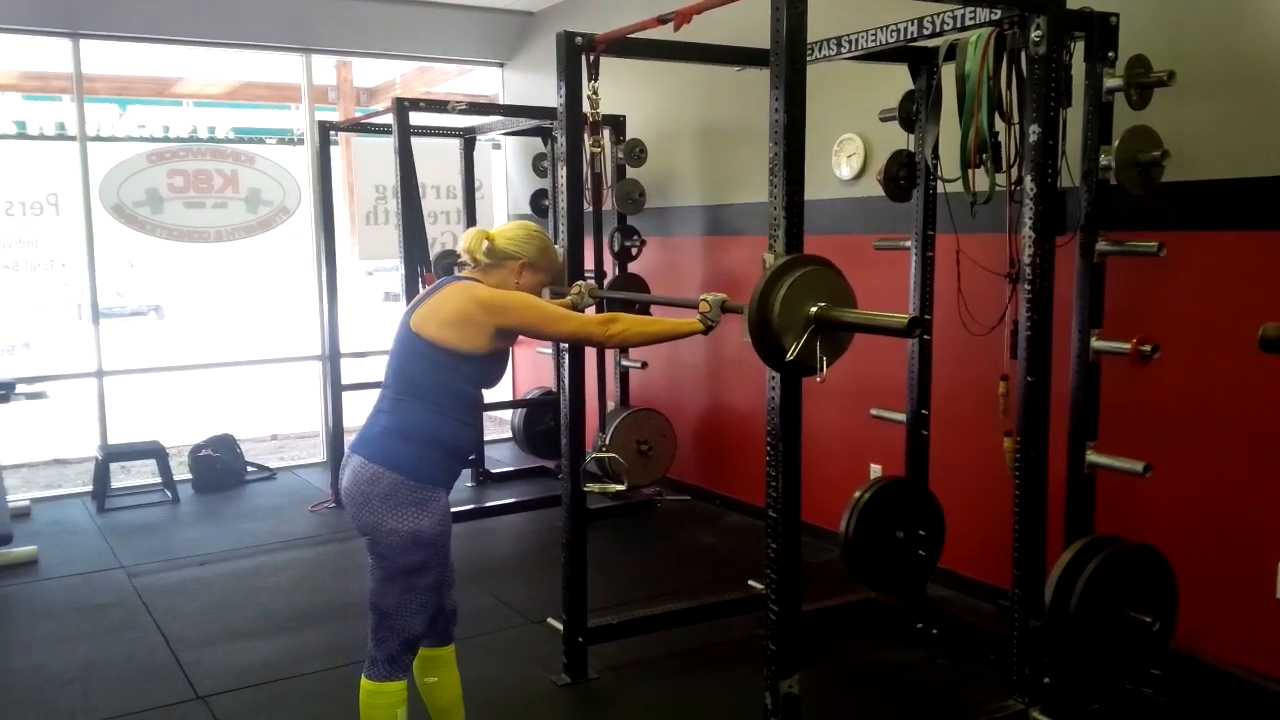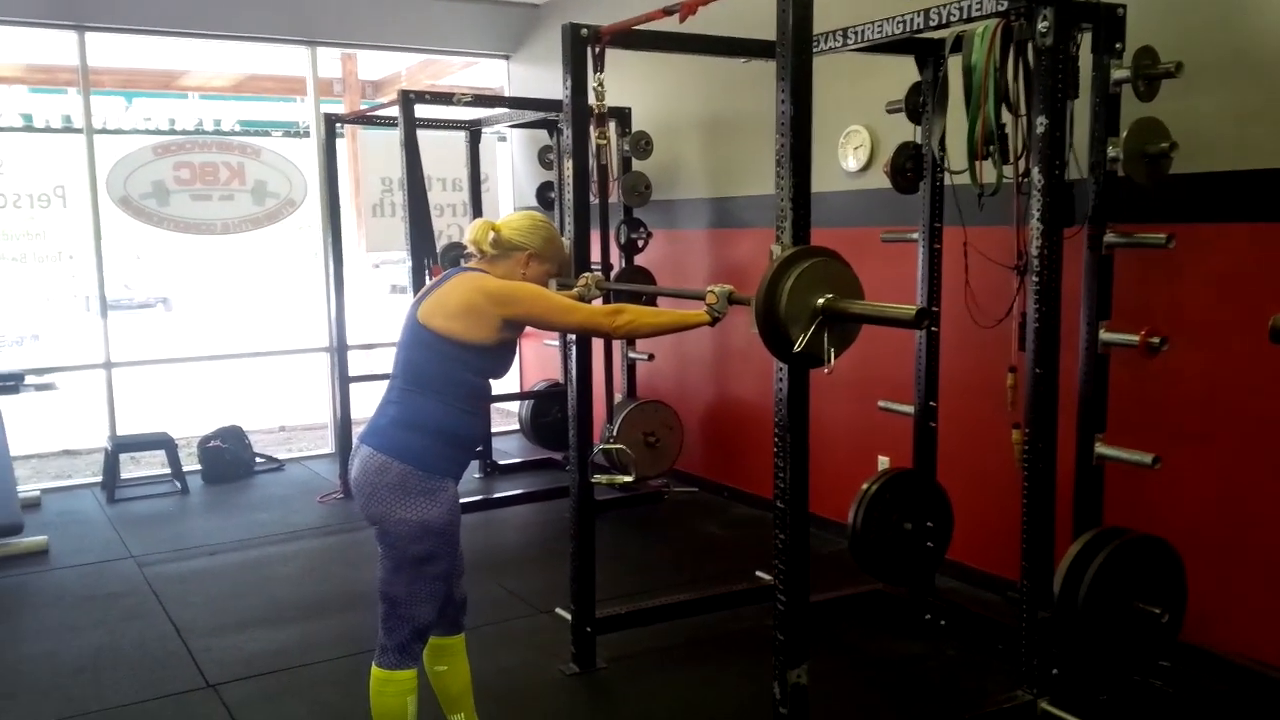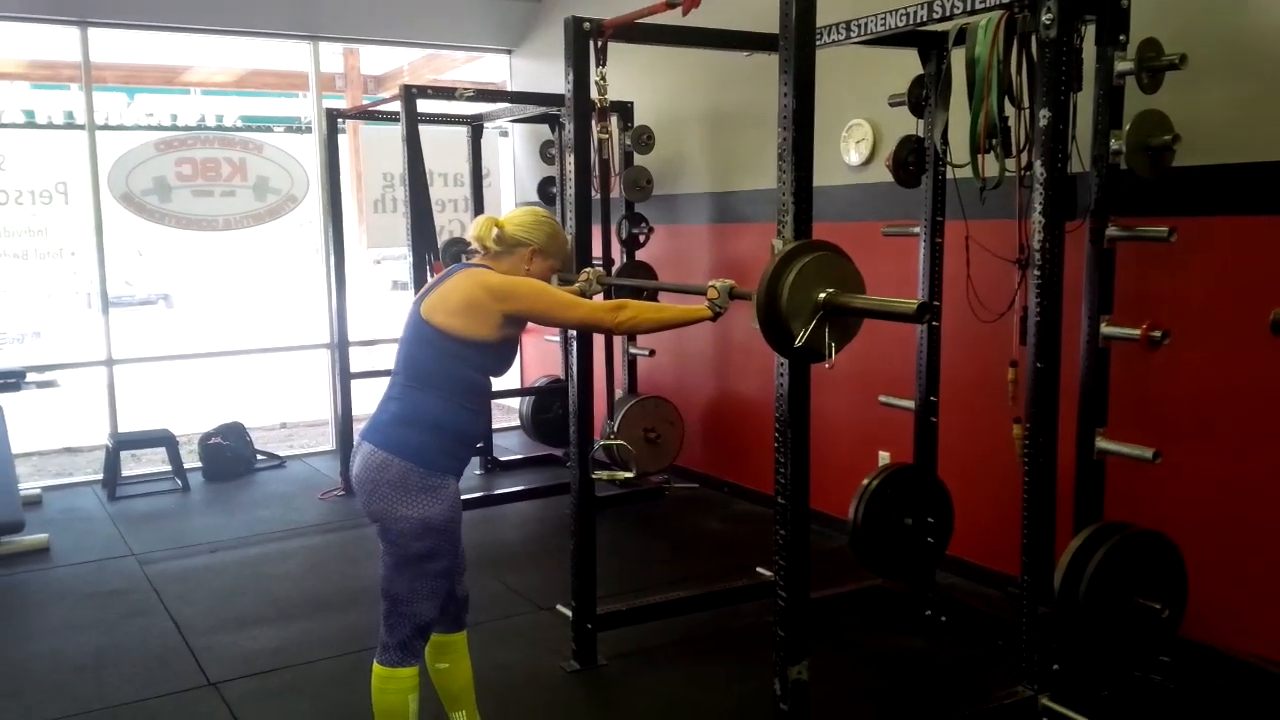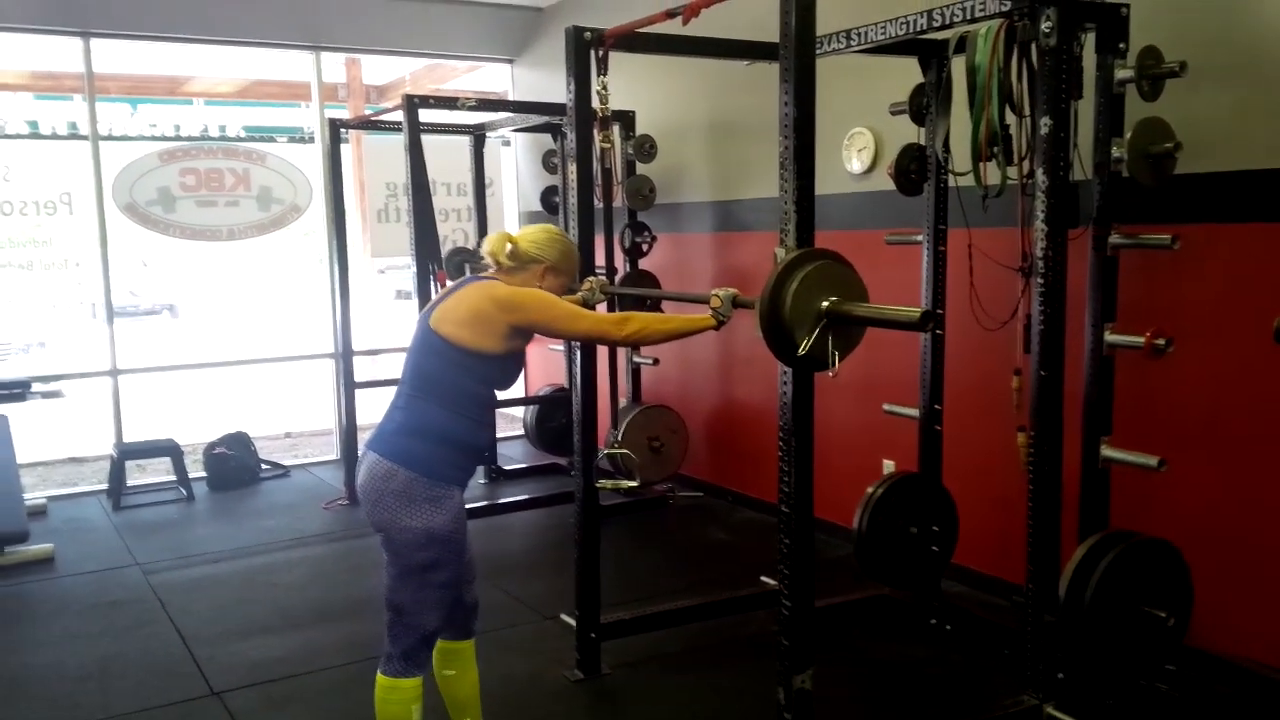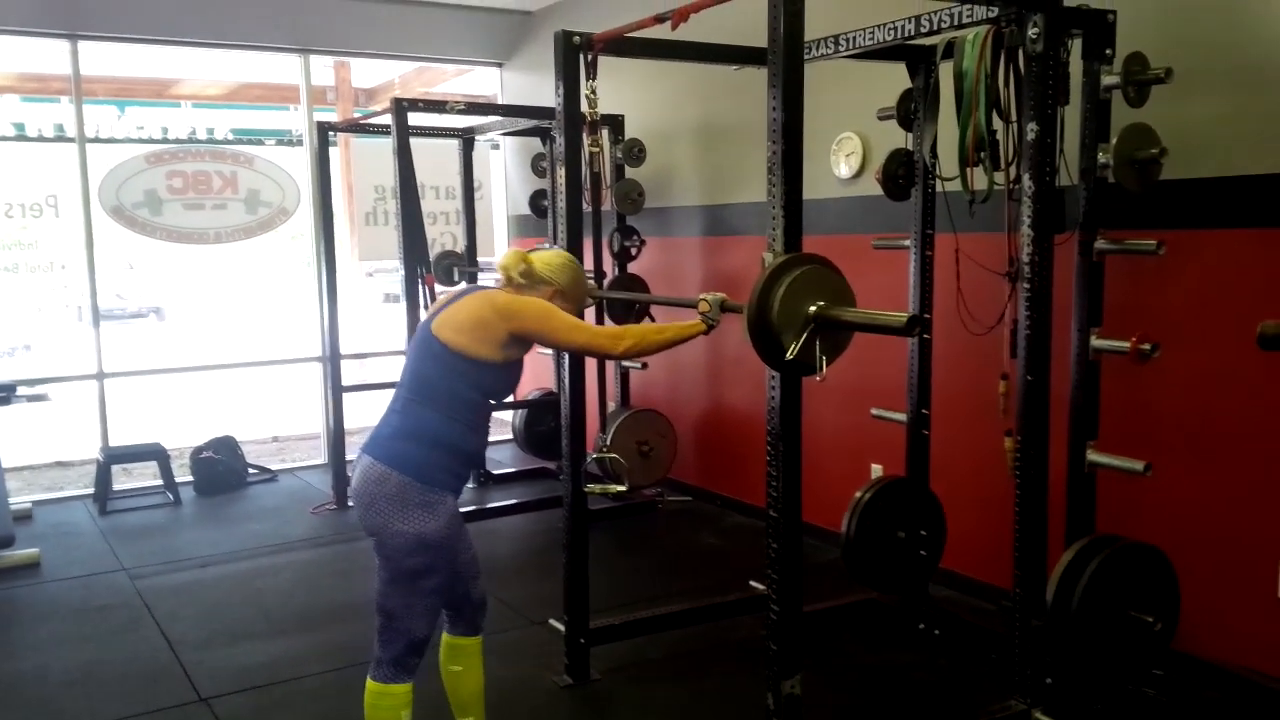
dt=0.2s
person 1, frame 1
left shoulder: (457, 293)
right shoulder: (483, 303)
right elbow: (605, 331)
left wrist: (569, 302)
right wrist: (699, 324)
left hip: (390, 474)
right hip: (400, 486)
left knee: (437, 624)
right knee: (395, 644)
person 1, frame 2
left shoulder: (463, 284)
right shoulder: (490, 294)
right elbow: (611, 322)
left wrist: (574, 295)
right wrist: (705, 315)
left hip: (400, 464)
right hip: (409, 477)
left knee: (447, 614)
right knee: (405, 634)
person 1, frame 3
left shoulder: (467, 281)
right shoulder: (494, 290)
right elbow: (613, 317)
left wrist: (576, 292)
right wrist: (707, 310)
left hip: (401, 462)
right hip: (410, 474)
left knee: (449, 611)
right knee: (407, 633)
person 1, frame 4
left shoulder: (477, 293)
right shoulder: (503, 301)
right elbow: (619, 329)
left wrist: (581, 300)
right wrist: (712, 319)
left hip: (409, 471)
right hip: (415, 483)
left knee: (458, 616)
right knee: (411, 641)
person 1, frame 5
left shoulder: (478, 302)
right shoulder: (503, 309)
right elbow: (615, 343)
left wrist: (574, 306)
right wrist: (701, 324)
left hip: (408, 477)
right hip: (408, 488)
left knee: (468, 609)
right knee: (402, 646)
